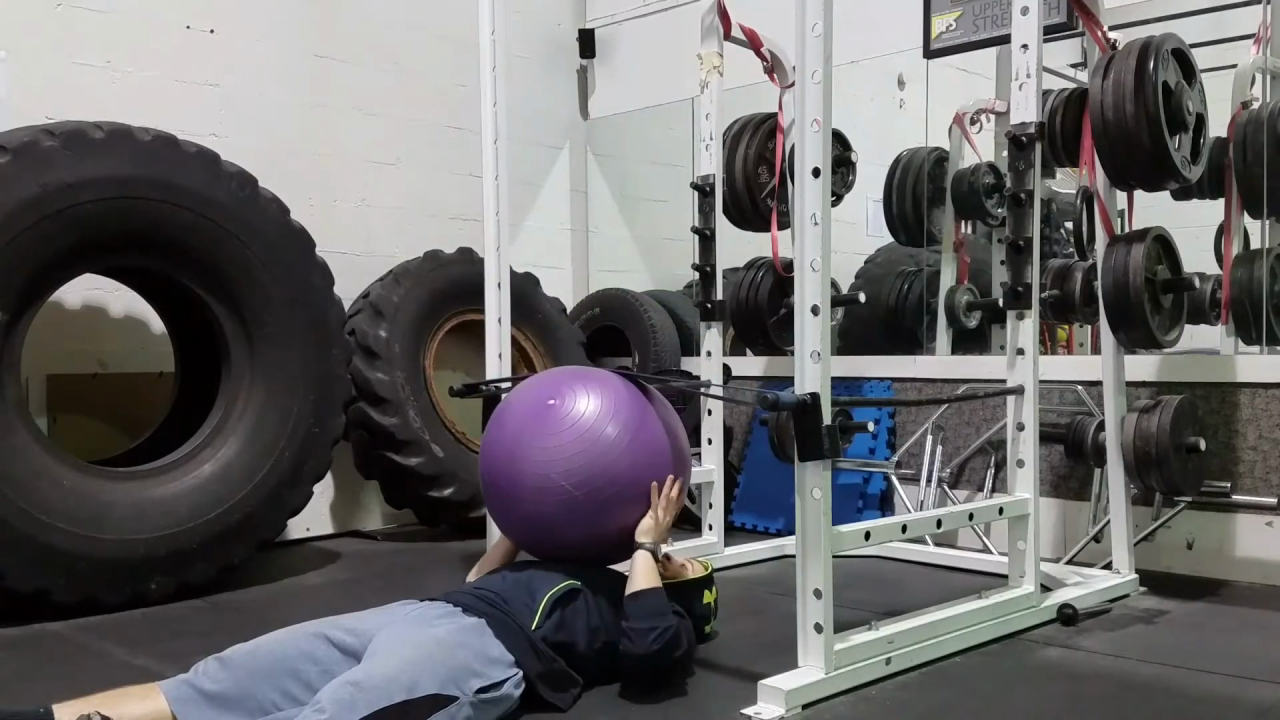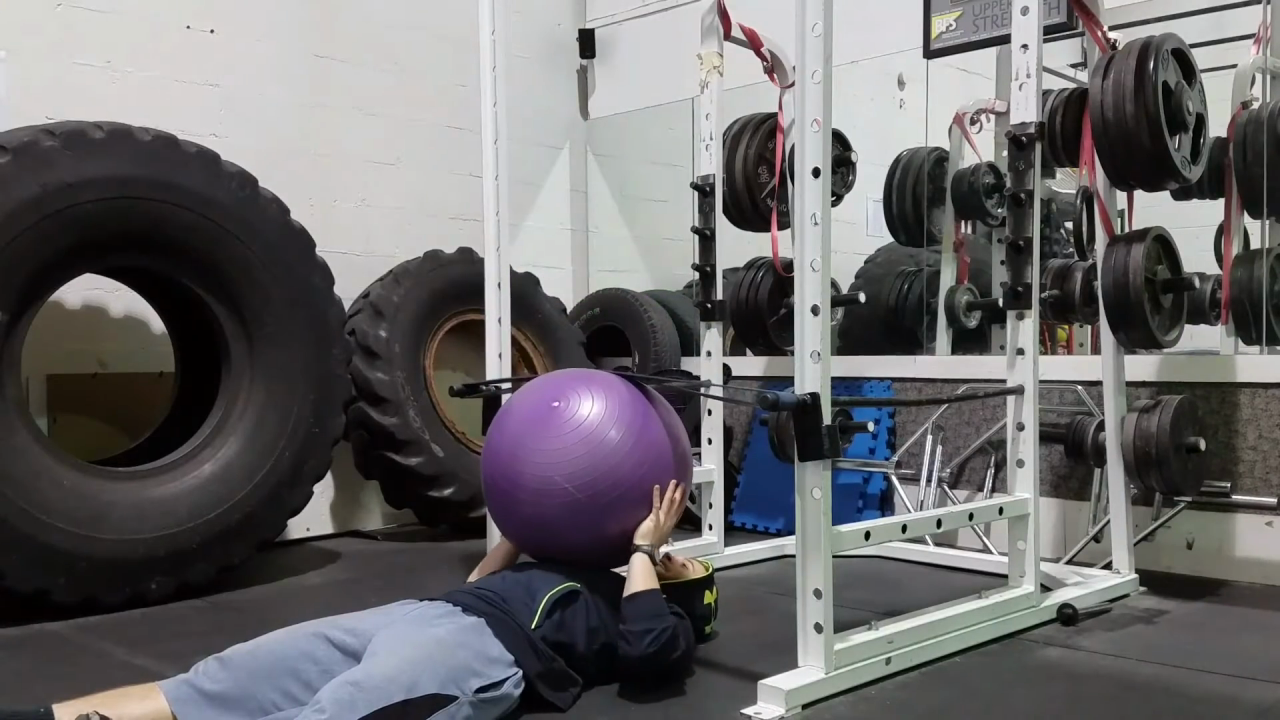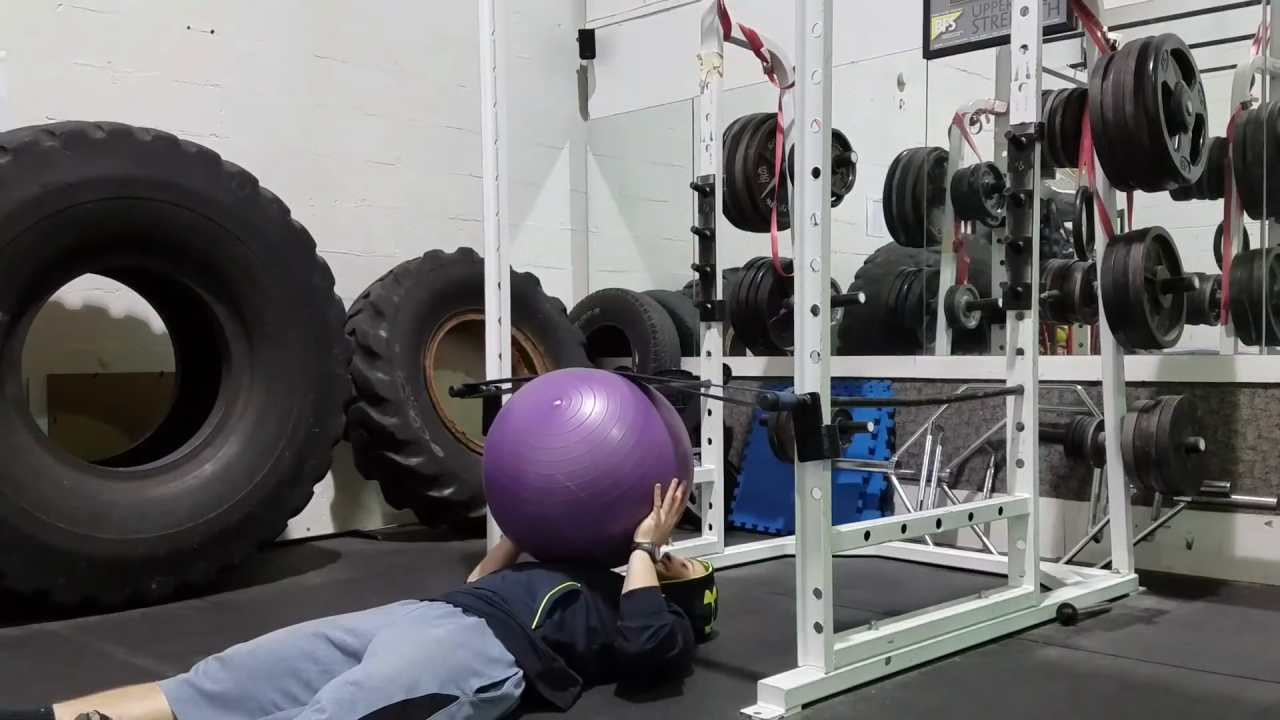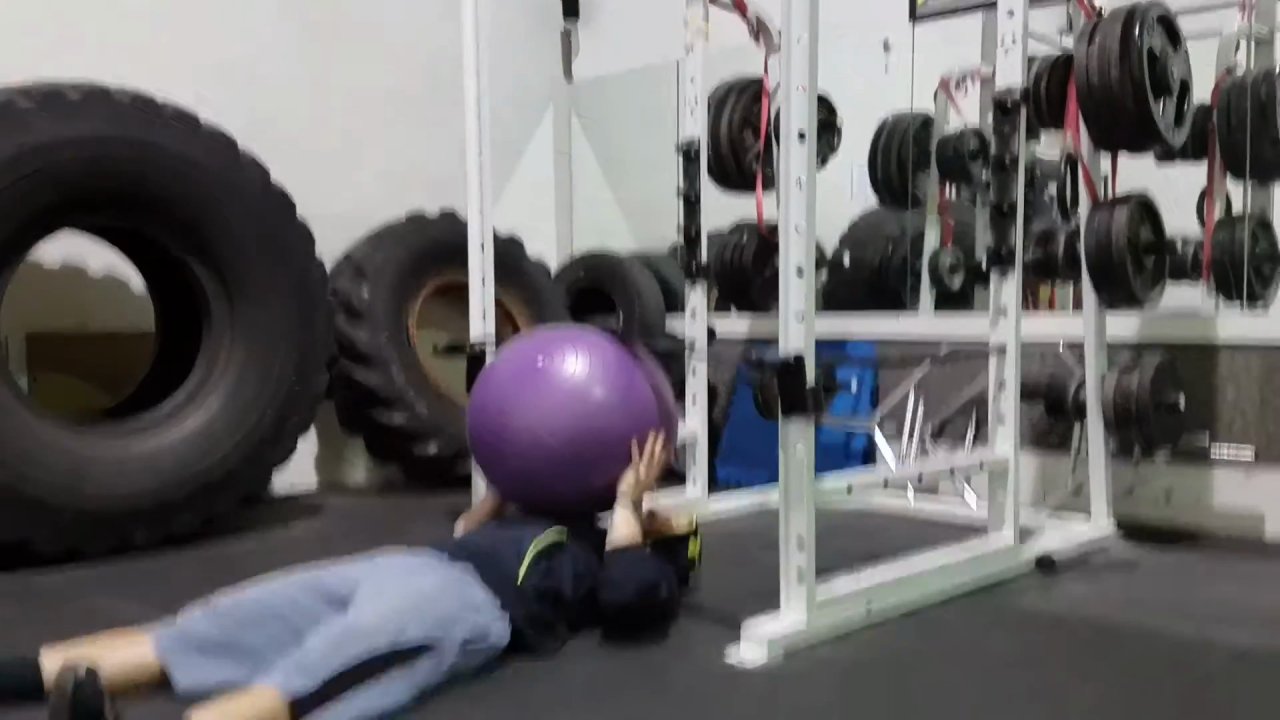
dt=0.2s
person 1, frame 1
left shoulder: (670, 630)
right shoulder: (595, 580)
left elbow: (645, 649)
right elbow: (478, 584)
left wrist: (646, 544)
left hip: (489, 651)
right hip: (418, 612)
person 1, frame 2
left shoulder: (669, 633)
right shoulder: (594, 582)
left elbow: (643, 651)
right elbow: (477, 584)
left wrist: (644, 547)
left hip: (486, 651)
right hip: (419, 613)
person 1, frame 3
left shoulder: (670, 631)
right shoulder: (594, 581)
left elbow: (642, 648)
right elbow: (478, 585)
left wrist: (644, 545)
left hip: (488, 649)
right hip: (421, 613)
person 1, frame 4
left shoulder: (653, 581)
right shoulder: (582, 535)
left elbow: (625, 597)
left wrist: (627, 500)
left hip: (475, 601)
right hip: (410, 565)
right knee: (204, 630)
